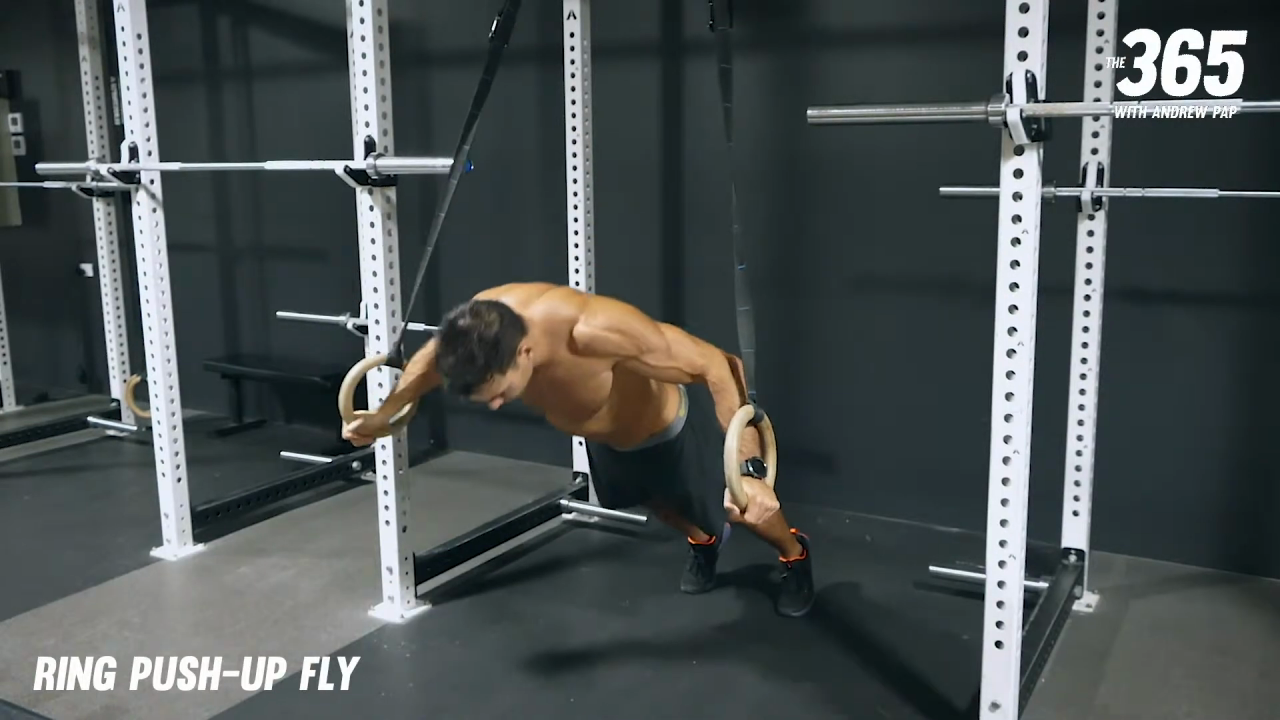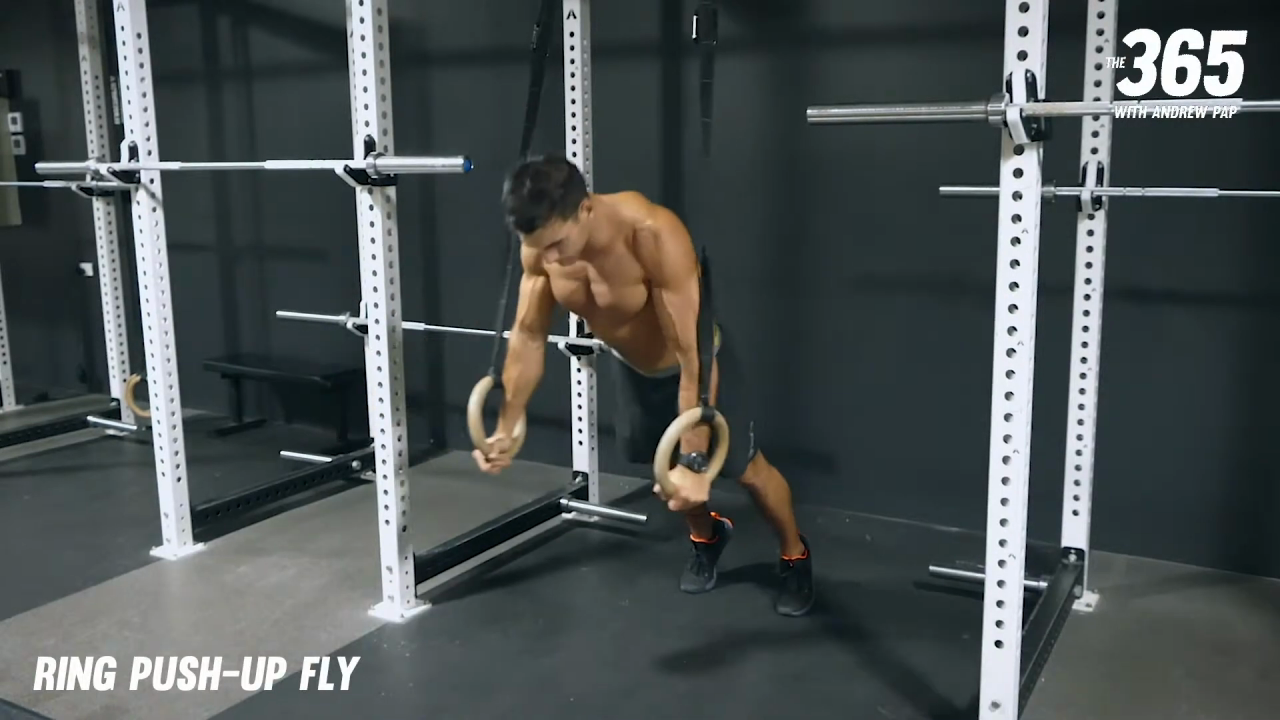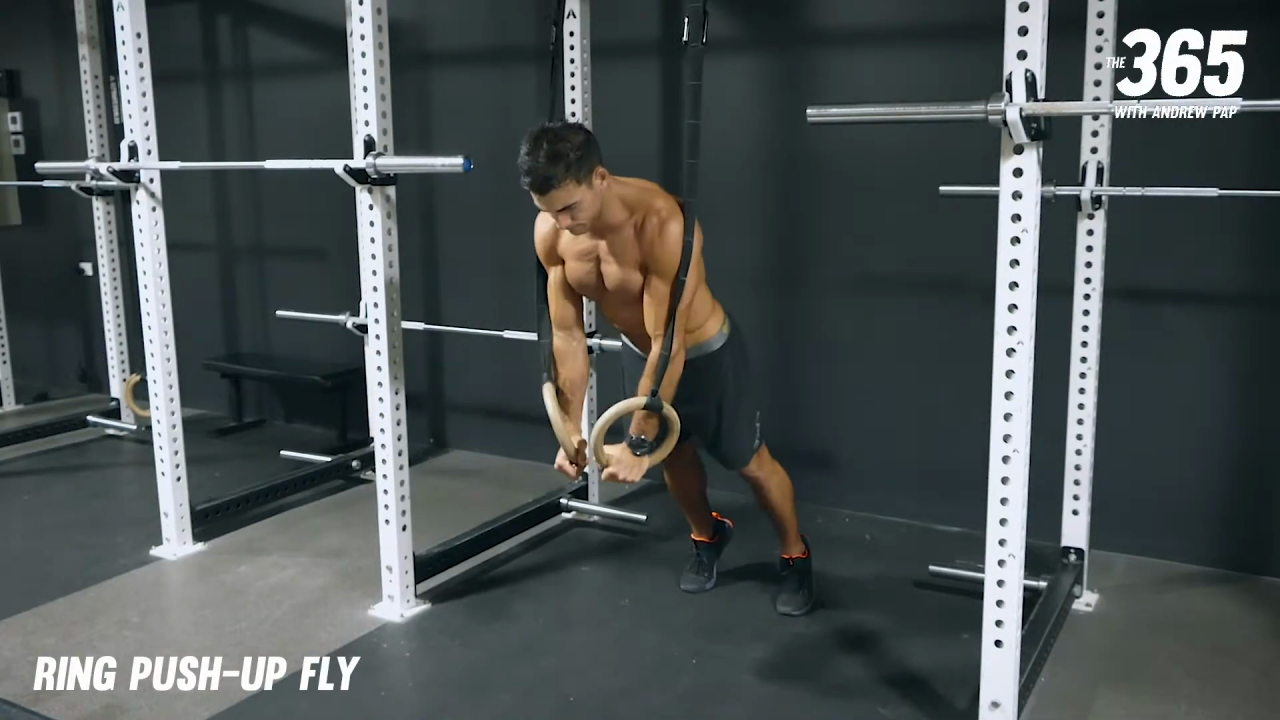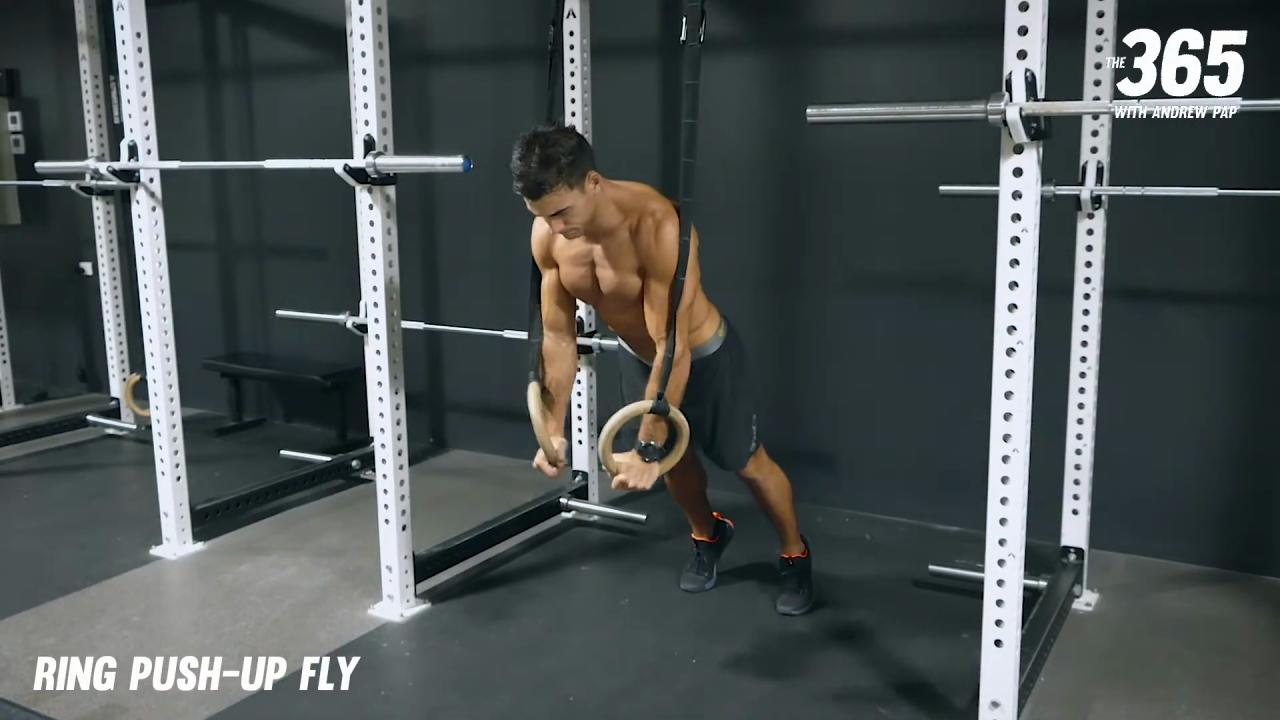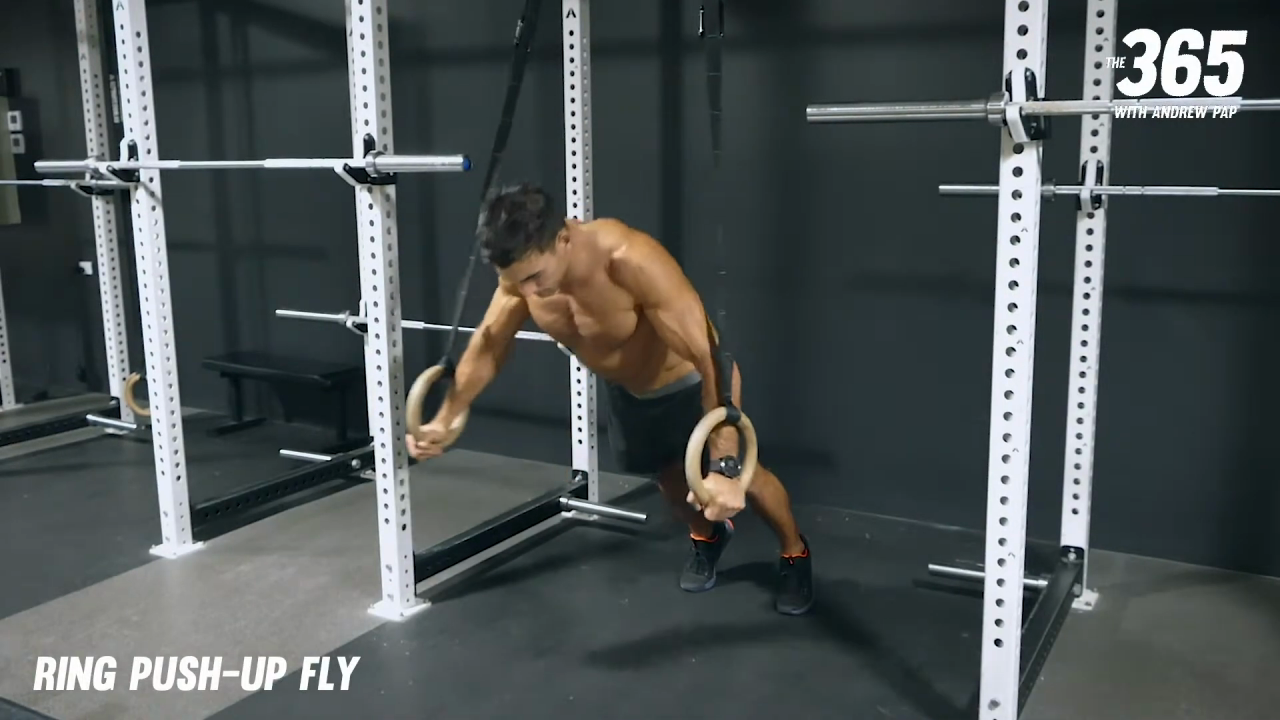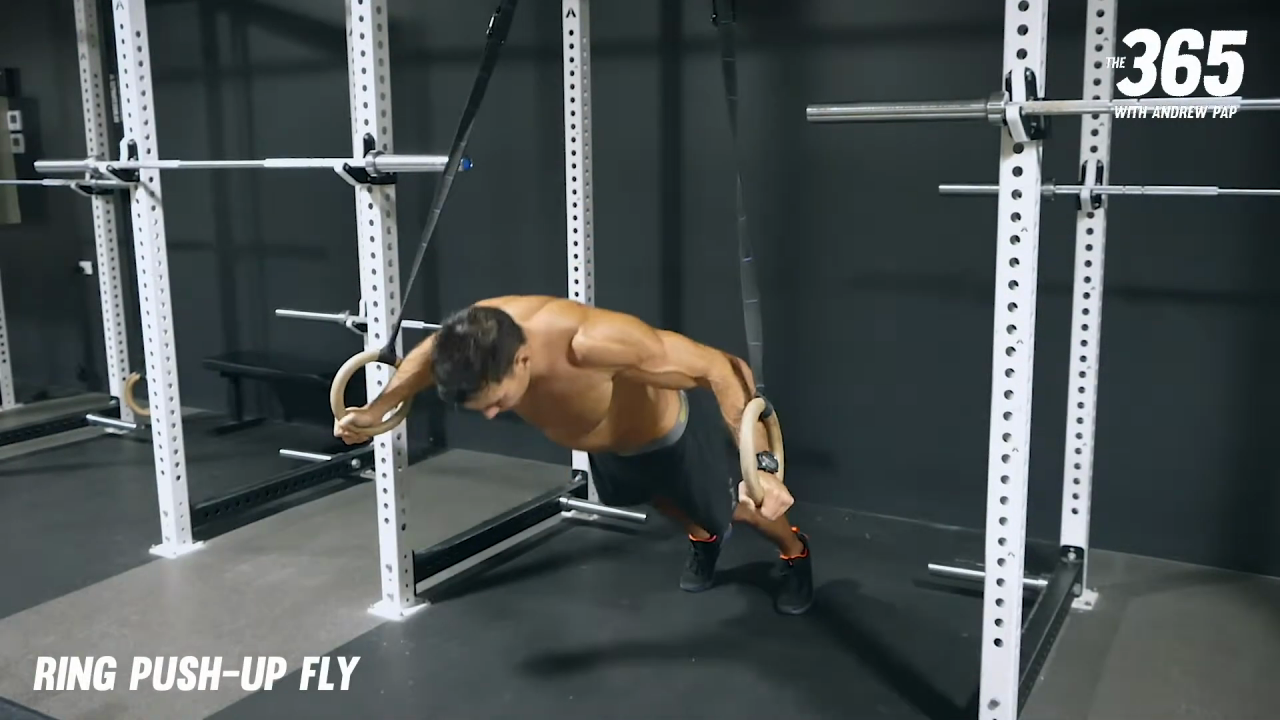
dt=0.5s
person 1, frame 1
left shoulder: (593, 329)
right shoulder: (485, 320)
left elbow: (720, 367)
right elbow: (435, 356)
left wrist: (751, 469)
right wrist: (383, 414)
left hip: (668, 431)
right hip: (605, 438)
left knee: (736, 508)
right knee: (655, 502)
left ankle: (794, 553)
right ankle: (704, 541)
person 1, frame 2
left shoulder: (653, 236)
right shoulder: (542, 242)
left elbow: (691, 358)
right elbow: (528, 336)
left wrist: (694, 461)
right wrist: (507, 426)
left hip: (695, 366)
right hip: (632, 370)
left knee: (746, 468)
left ankle: (795, 557)
right ankle: (707, 537)
person 1, frame 3
left shoulder: (662, 223)
right shoulder: (550, 232)
left elbow: (670, 346)
right elbow: (568, 335)
left wrist: (637, 443)
right wrist: (573, 429)
left hip: (705, 353)
right hip: (639, 353)
left knee: (750, 462)
right knee: (673, 454)
left ankle: (795, 555)
right ankle: (708, 535)
person 1, frame 4
left shoulder: (656, 226)
right shoulder: (547, 235)
left elbow: (673, 348)
right elbow: (559, 335)
left wrist: (645, 449)
right wrist: (555, 429)
left hip: (702, 356)
right hip: (636, 357)
left knee: (747, 463)
right knee: (675, 456)
left ankle: (796, 555)
right ankle: (709, 535)
person 1, frame 5
left shoulder: (631, 262)
right shoulder: (525, 264)
left elbow: (715, 362)
right elbow: (489, 341)
left wrist: (725, 469)
right wrist: (446, 418)
left hip: (684, 386)
right hip: (623, 391)
left knee: (742, 480)
right knee: (666, 474)
left ankle: (795, 554)
right ankle: (708, 537)
person 1, frame 6
left shoulder: (589, 341)
right shoulder: (482, 332)
left elbow: (725, 369)
right elbow: (431, 353)
left wrist: (762, 466)
right wrist: (377, 409)
left hip: (667, 436)
right hip: (606, 448)
left knee: (737, 506)
right knee: (661, 501)
left ankle: (795, 552)
right ankle: (703, 539)
